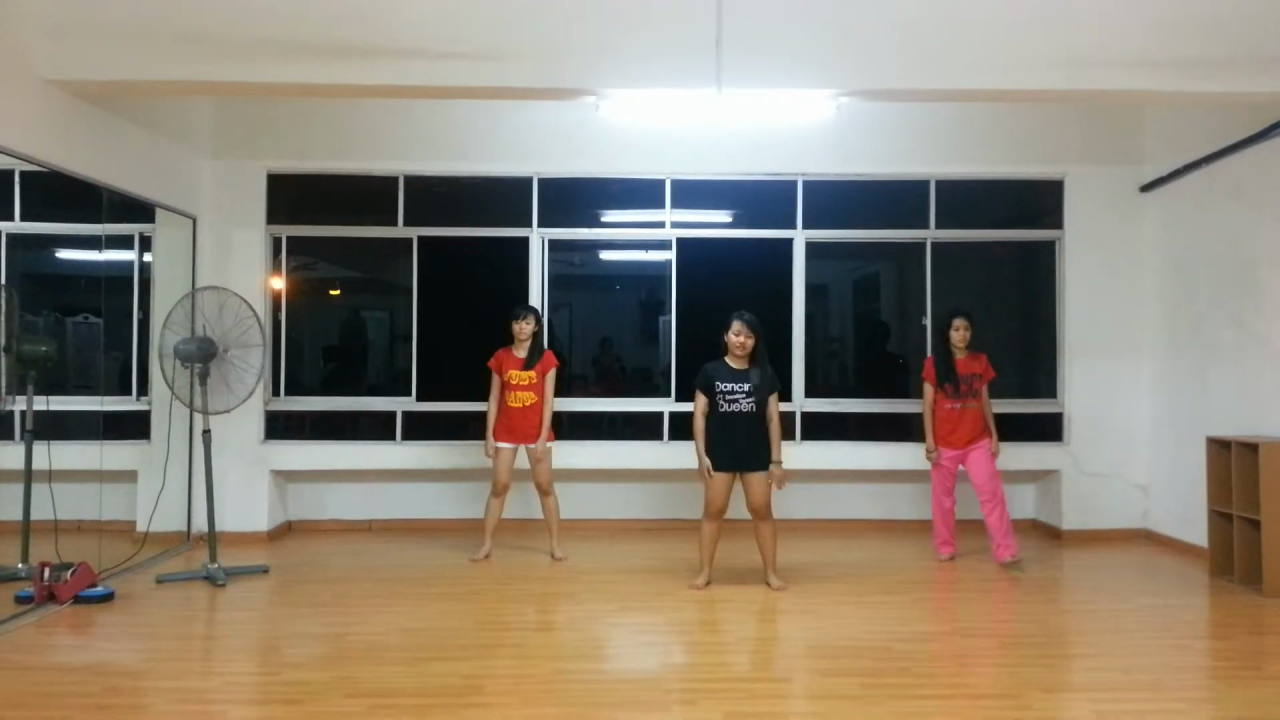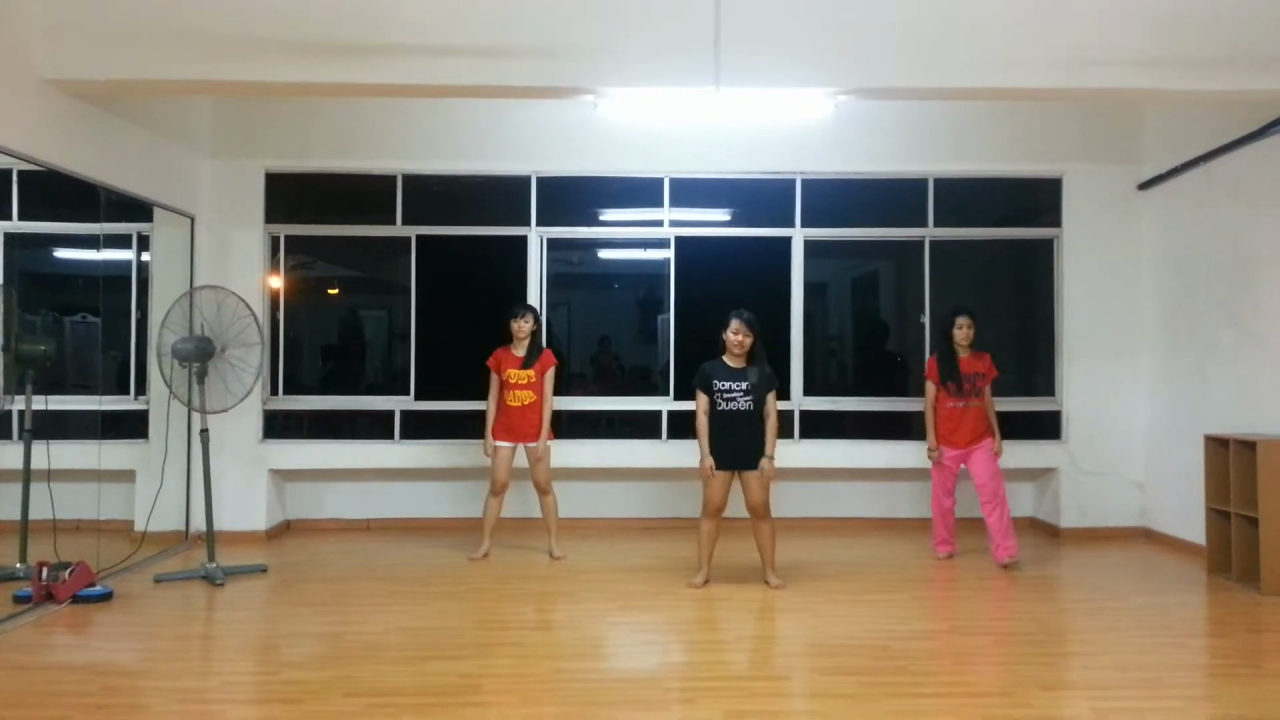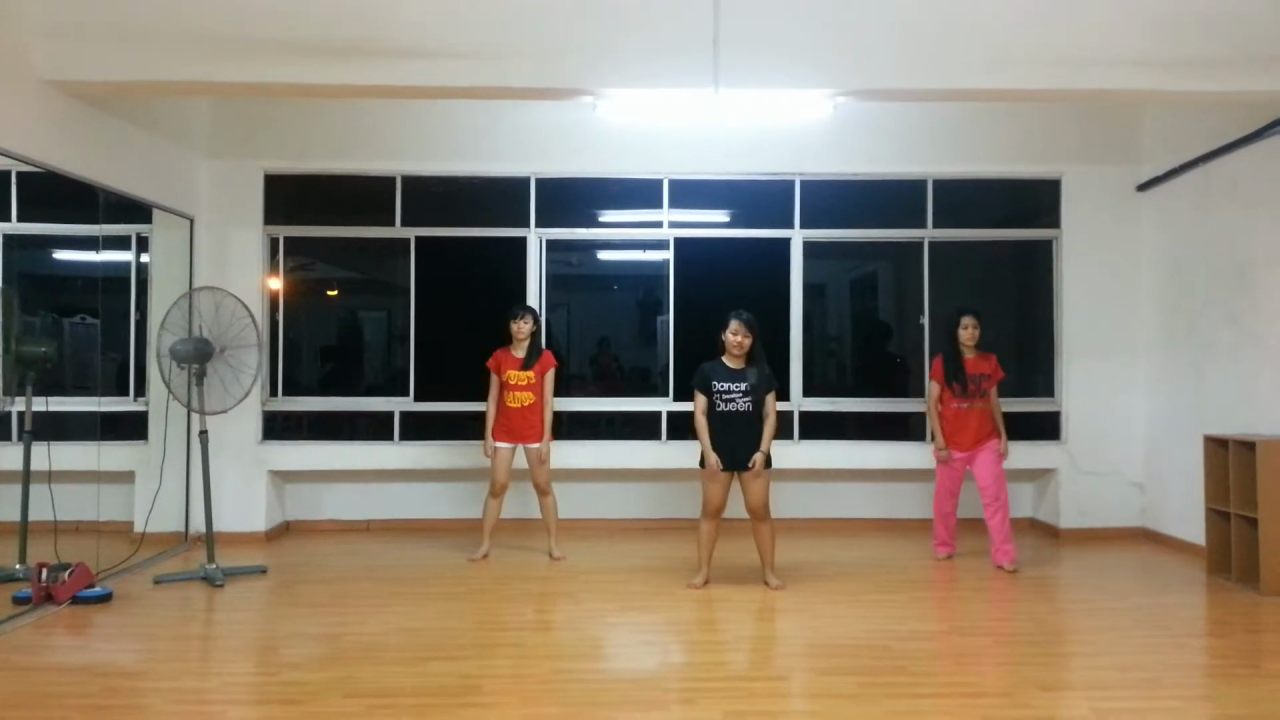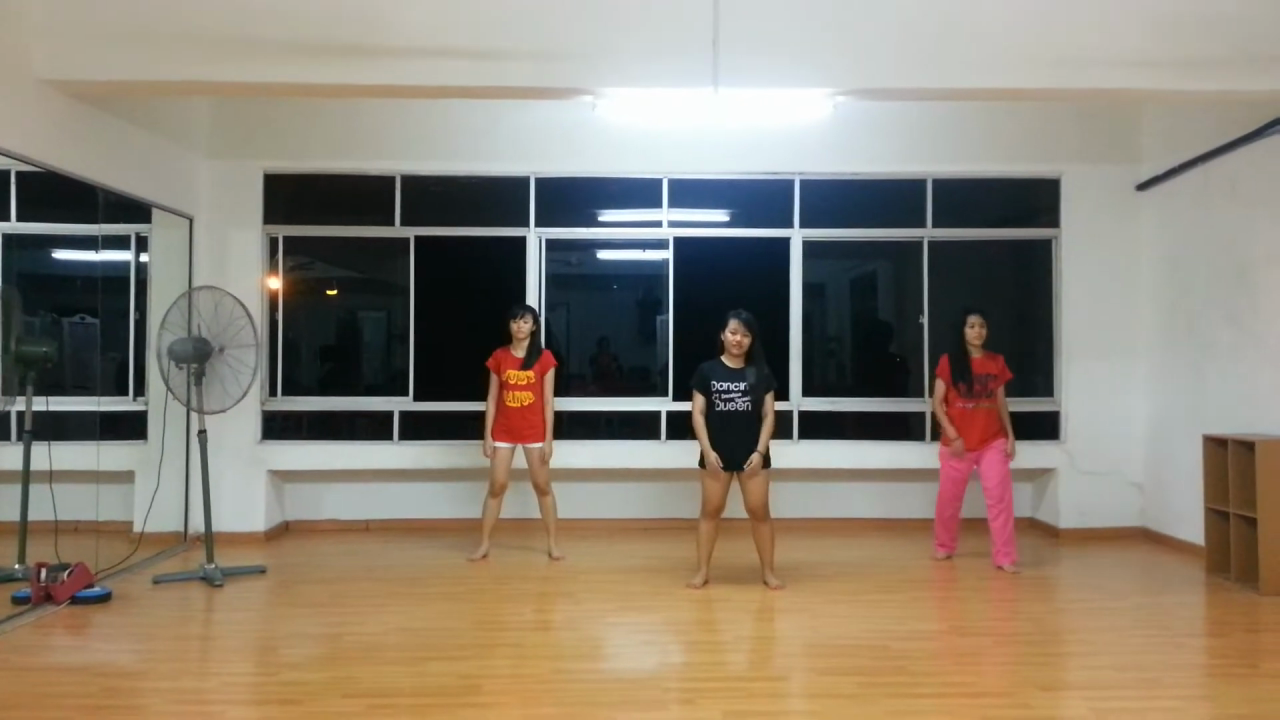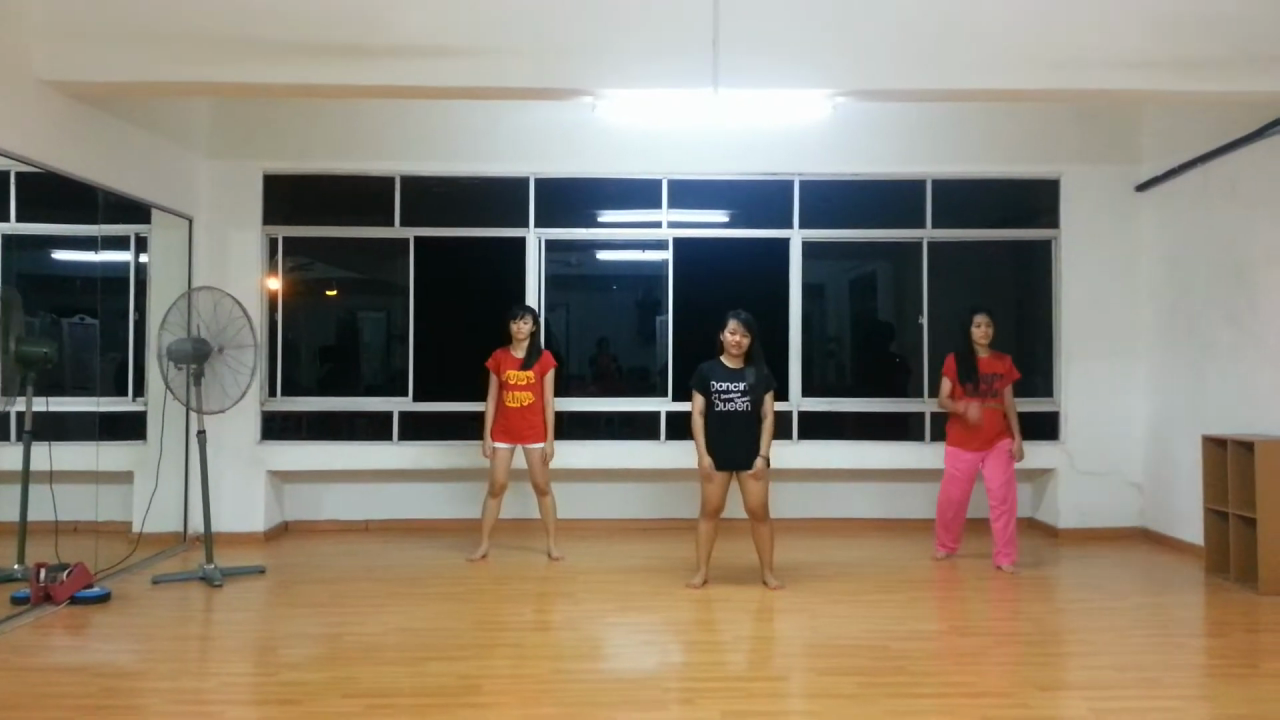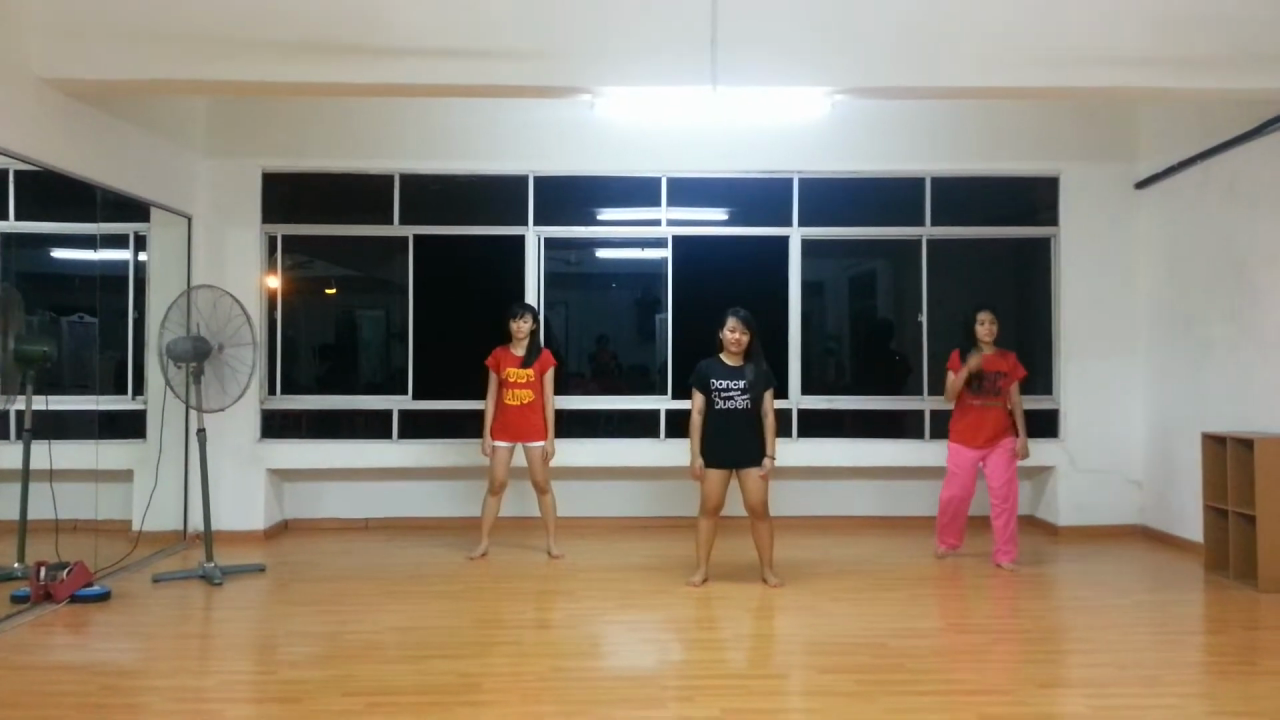
dt=0.1s
person 1, frame 1
left shoulder: (764, 374)
right shoulder: (711, 371)
left elbow: (773, 417)
right elbow: (700, 414)
left wrist: (776, 460)
right wrist: (701, 455)
left hip: (756, 455)
right hip: (719, 454)
left knee: (761, 511)
right knee: (713, 511)
left ankle: (770, 572)
right ankle: (705, 571)
person 1, frame 2
left shoulder: (762, 372)
right shoulder: (709, 370)
left elbow: (771, 415)
right elbow: (702, 413)
left wrist: (769, 455)
right wrist: (704, 453)
left hip: (754, 452)
right hip: (718, 452)
left knee: (760, 510)
right knee: (712, 510)
left ankle: (769, 571)
right ankle: (703, 570)
person 1, frame 3
left shoulder: (762, 373)
right shoulder: (708, 371)
left elbow: (770, 415)
right elbow: (700, 413)
left wrist: (763, 452)
right wrist: (708, 452)
left hip: (753, 453)
right hip: (717, 453)
left knee: (759, 511)
right knee: (711, 511)
left ankle: (769, 571)
right ankle: (703, 571)
person 1, frame 4
left shoulder: (761, 372)
right shoulder: (707, 371)
left elbow: (768, 415)
right elbow: (698, 413)
left wrist: (760, 452)
right wrist: (707, 450)
left hip: (751, 453)
right hip: (717, 453)
left knee: (759, 511)
right knee: (710, 511)
left ankle: (768, 571)
right ankle: (702, 570)
person 1, frame 5
left shoulder: (760, 373)
right shoulder: (706, 371)
left elbow: (767, 416)
right elbow: (698, 414)
left wrist: (763, 455)
right wrist: (702, 453)
left hip: (751, 453)
right hip: (716, 453)
left knee: (759, 511)
right knee: (710, 511)
left ankle: (767, 571)
right ankle: (702, 571)
person 1, frame 6
left shoulder: (760, 370)
right shoulder: (705, 368)
left elbow: (768, 414)
right elbow: (697, 413)
left wrist: (769, 455)
right wrist: (695, 454)
left hip: (752, 451)
right hip: (715, 451)
left knee: (758, 509)
right knee: (710, 508)
left ankle: (767, 569)
right ankle: (702, 568)
person 2, frame 1
left shoulder: (981, 362)
right shoulder: (934, 363)
left elbow: (985, 401)
right elbow: (928, 405)
left wrist: (994, 435)
right wrist: (930, 442)
left hip: (978, 441)
right hip: (945, 442)
left knee: (991, 492)
right knee: (943, 497)
left ankle: (1005, 549)
right ankle: (945, 546)
person 2, frame 2
left shoulder: (984, 361)
right shoulder: (937, 362)
left elbow: (987, 401)
right elbow: (930, 404)
left wrist: (997, 435)
right wrist: (931, 441)
left hip: (980, 441)
right hip: (947, 441)
left knee: (992, 492)
right knee: (943, 496)
left ankle: (1005, 550)
right ankle: (943, 545)
person 2, frame 3
left shoulder: (990, 362)
right shoulder: (942, 362)
left elbow: (994, 402)
right elbow: (932, 404)
left wrist: (1003, 436)
right wrist: (939, 441)
left hip: (986, 442)
right hip: (952, 443)
left knee: (995, 496)
right knee: (945, 498)
left ankle: (1004, 555)
right ankle: (944, 545)
person 2, frame 4
left shoulder: (997, 362)
right shoulder: (948, 361)
left elbow: (1001, 402)
right elbow: (937, 402)
left wrist: (1010, 436)
right wrist: (951, 434)
left hip: (992, 442)
right hip: (957, 442)
left knee: (999, 497)
right knee: (949, 499)
left ankle: (1005, 556)
right ankle: (944, 545)
person 2, frame 5
left shoulder: (1004, 362)
right shoulder: (955, 361)
left elbow: (1009, 402)
right elbow: (942, 400)
left wrist: (1017, 438)
right wrist: (964, 408)
left hip: (998, 442)
right hip: (961, 442)
left knee: (1003, 499)
right knee: (953, 497)
left ankle: (1004, 556)
right ankle: (945, 545)
person 2, frame 6
left shoulder: (1009, 359)
right shoulder: (959, 357)
left elbow: (1015, 400)
right elbow: (950, 393)
left wrist: (1022, 436)
right wrist: (968, 369)
left hip: (1001, 440)
right hip: (963, 440)
left knee: (1004, 497)
right knee: (954, 495)
left ankle: (1005, 554)
right ankle: (947, 541)
person 3, frame 1
left shoulder: (546, 358)
right shoulder: (501, 357)
left elbow: (548, 400)
right elbow: (494, 398)
left wrist: (543, 437)
right wrist: (489, 435)
left hip: (535, 432)
right hip: (506, 432)
left knee: (545, 487)
right knee: (499, 486)
left ankle: (555, 544)
right ankle: (487, 544)
person 3, frame 2
left shoulder: (545, 357)
right shoulder: (499, 356)
left elbow: (547, 399)
right elbow: (493, 397)
left wrist: (543, 436)
right wrist: (488, 434)
left hip: (534, 430)
right hip: (504, 431)
left knee: (543, 486)
right knee: (497, 485)
left ankle: (553, 542)
right ankle: (485, 543)
person 3, frame 3
left shoulder: (544, 358)
right shoulder: (499, 357)
left elbow: (547, 401)
right elbow: (492, 399)
left wrist: (546, 438)
right wrist: (488, 435)
left hip: (534, 432)
right hip: (504, 432)
left knee: (543, 487)
right knee: (497, 486)
left ankle: (553, 543)
right ankle: (485, 543)
person 3, frame 4
left shoulder: (544, 358)
right shoulder: (499, 357)
left elbow: (548, 401)
right elbow: (492, 398)
left wrist: (548, 438)
right wrist: (487, 435)
left hip: (534, 432)
right hip: (504, 432)
left knee: (543, 487)
right knee: (497, 486)
left ankle: (552, 543)
right ankle: (484, 543)
person 3, frame 5
left shoulder: (544, 359)
right shoulder: (498, 357)
left elbow: (548, 401)
right elbow: (492, 399)
left wrist: (550, 438)
right wrist: (486, 435)
left hip: (534, 433)
right hip: (503, 432)
left knee: (542, 487)
right knee: (496, 487)
left ankle: (552, 544)
right ankle: (484, 544)
person 3, frame 6
left shoulder: (544, 357)
right shoulder: (498, 356)
left elbow: (548, 399)
right elbow: (491, 397)
left wrist: (550, 437)
right wrist: (486, 434)
left hip: (534, 431)
right hip: (503, 431)
left knee: (542, 485)
right knee: (496, 485)
left ankle: (551, 541)
right ankle: (484, 542)
